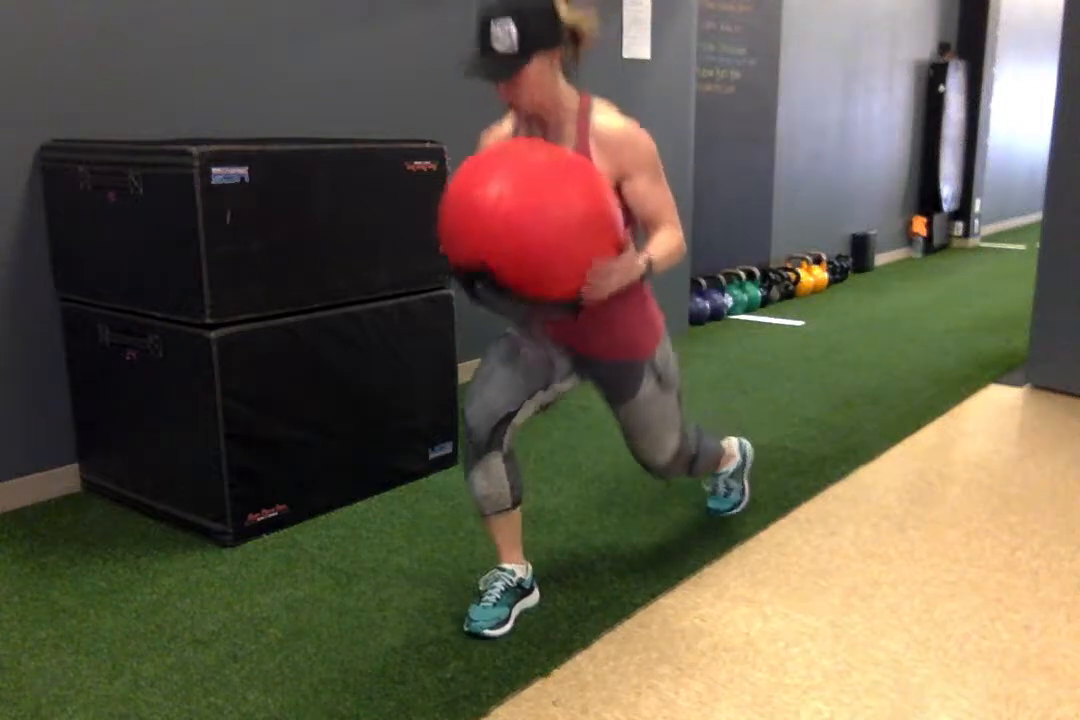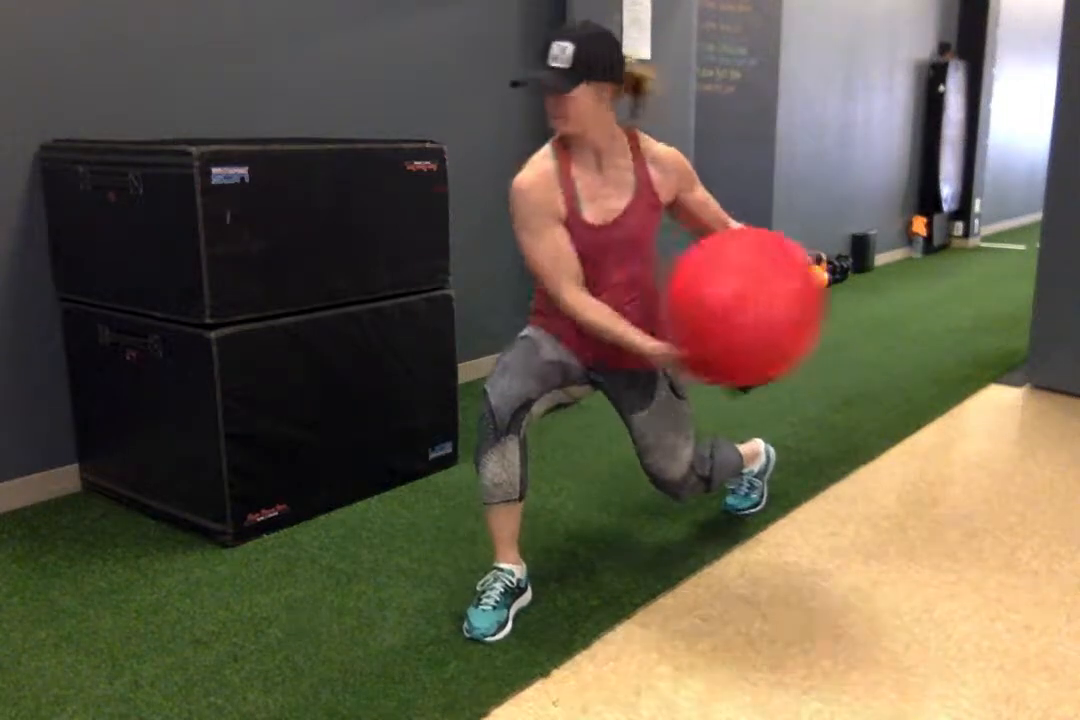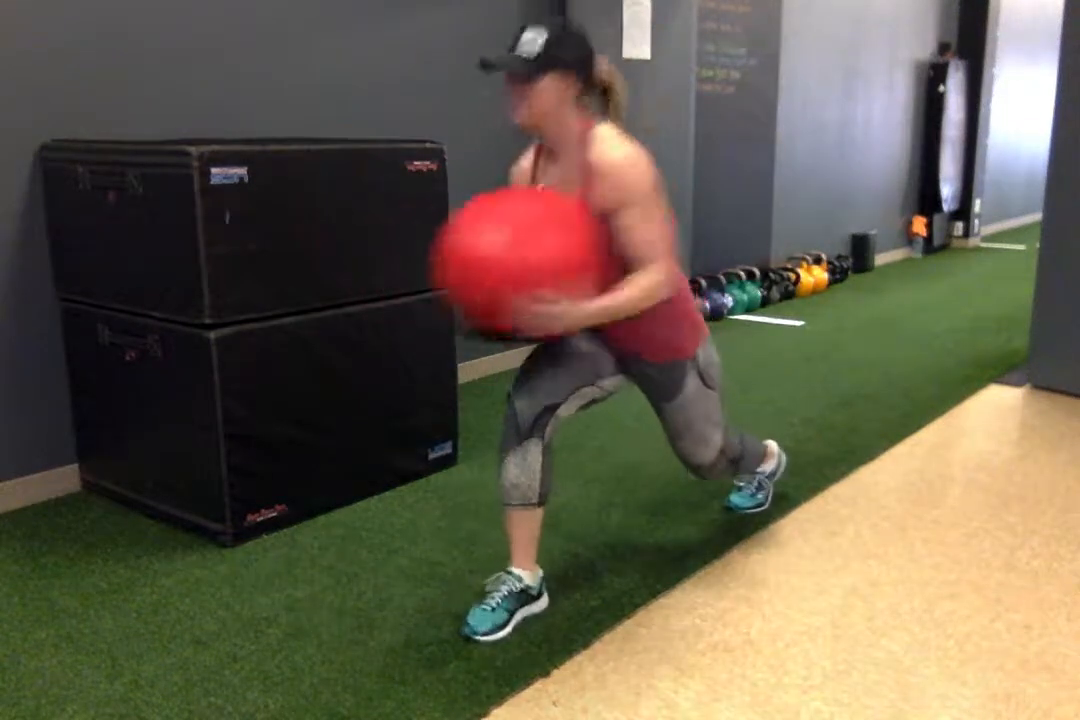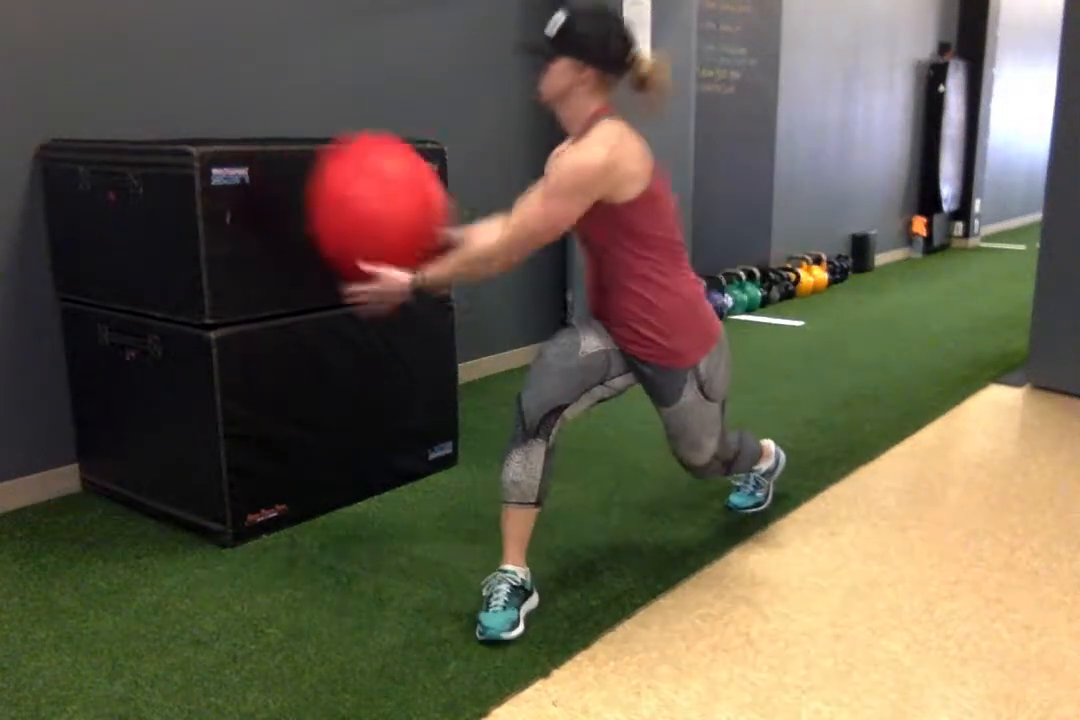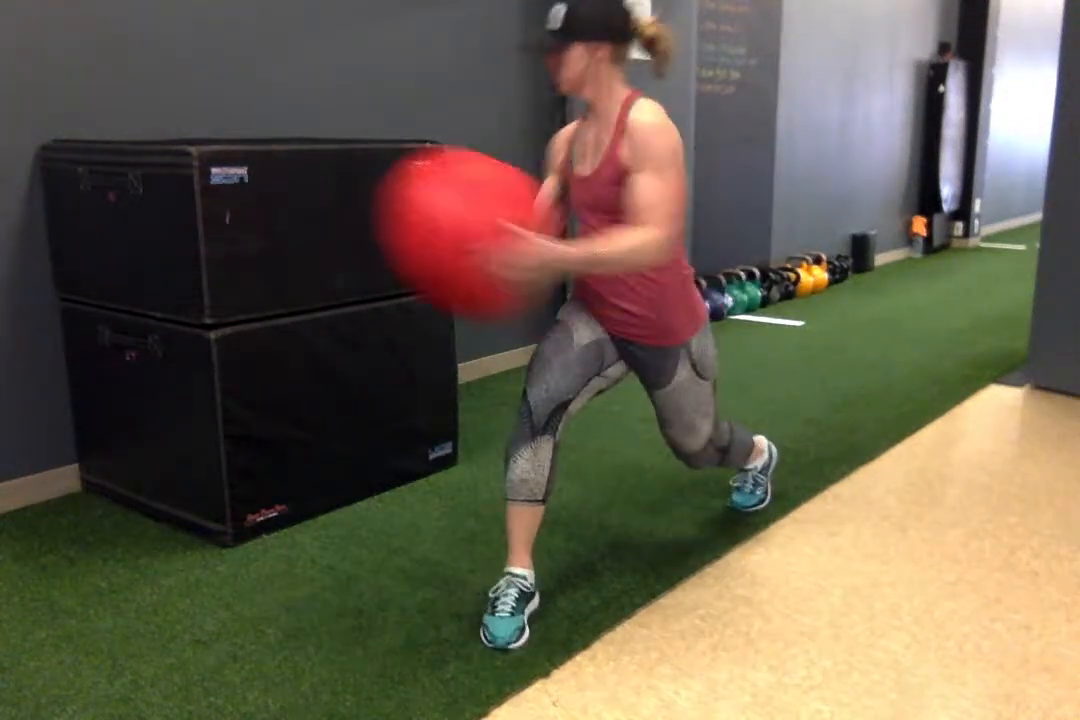
dt=1s
person 1, frame 1
left shoulder: (617, 137)
right shoulder: (498, 141)
left elbow: (671, 234)
left wrist: (635, 267)
left hip: (623, 334)
right hip: (542, 327)
left knee: (661, 455)
right knee: (481, 424)
left ankle: (729, 456)
right ankle: (513, 573)
person 1, frame 2
left shoulder: (662, 163)
right shoulder: (535, 183)
left elbow: (723, 230)
right elbow: (569, 295)
right wrist: (652, 349)
left hip: (640, 344)
right hip: (560, 335)
left knee: (676, 476)
right knee: (499, 408)
left ankle: (752, 456)
right ankle: (507, 574)
person 1, frame 3
left shoulder: (618, 162)
right shoulder: (527, 170)
left elbow: (657, 276)
left wrist: (580, 313)
right wrist: (515, 304)
left hip: (662, 340)
right hip: (589, 334)
left knee: (704, 454)
right knee: (526, 412)
left ankle: (764, 459)
right ankle: (522, 579)
person 1, frame 4
left shoulder: (597, 156)
right shoulder: (572, 151)
left elbow: (508, 250)
right elbow: (509, 226)
left wrist: (412, 284)
right wrist: (447, 234)
left hip: (679, 340)
right hip: (611, 325)
left knee: (702, 456)
right knee: (535, 411)
left ankle: (764, 458)
right ankle: (513, 577)
person 1, frame 5
left shoulder: (647, 126)
right shoulder: (568, 140)
left elbow: (655, 240)
right elbow: (533, 223)
left wrist: (558, 255)
right wrist: (499, 256)
left hip: (666, 323)
right hip: (594, 314)
left knee: (695, 443)
right knee: (539, 409)
left ankle: (757, 454)
right ankle: (517, 579)
